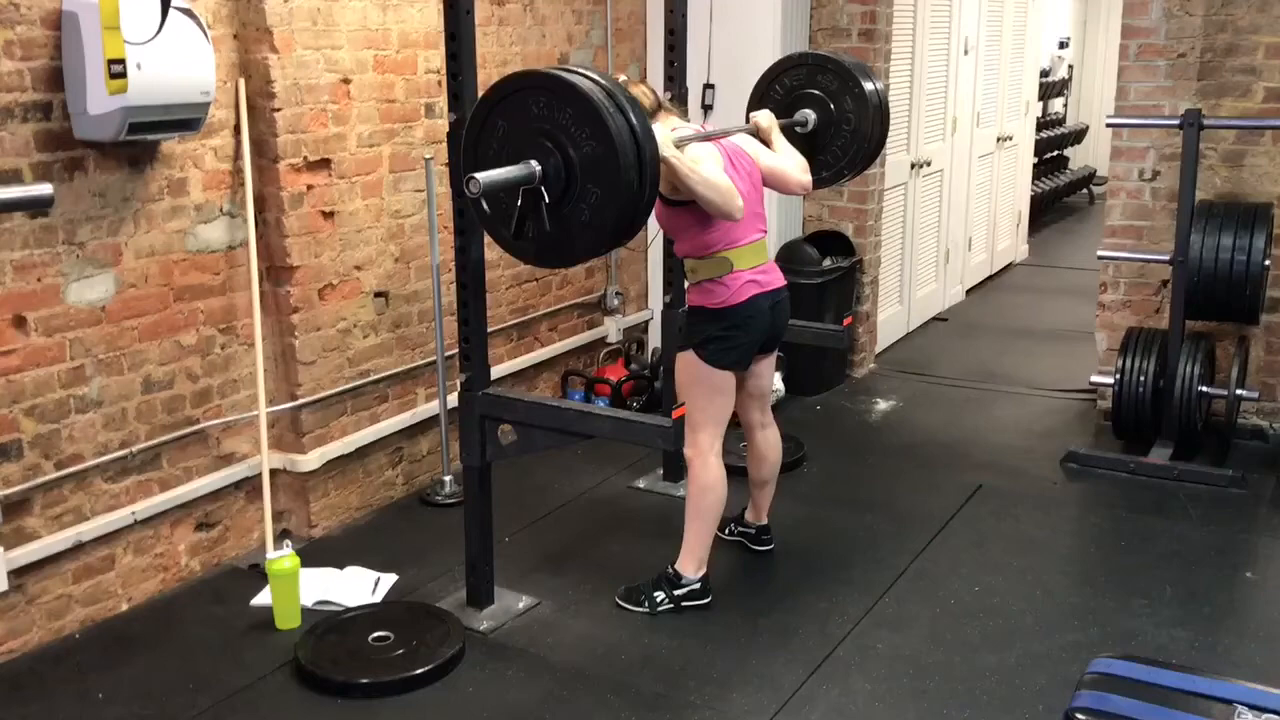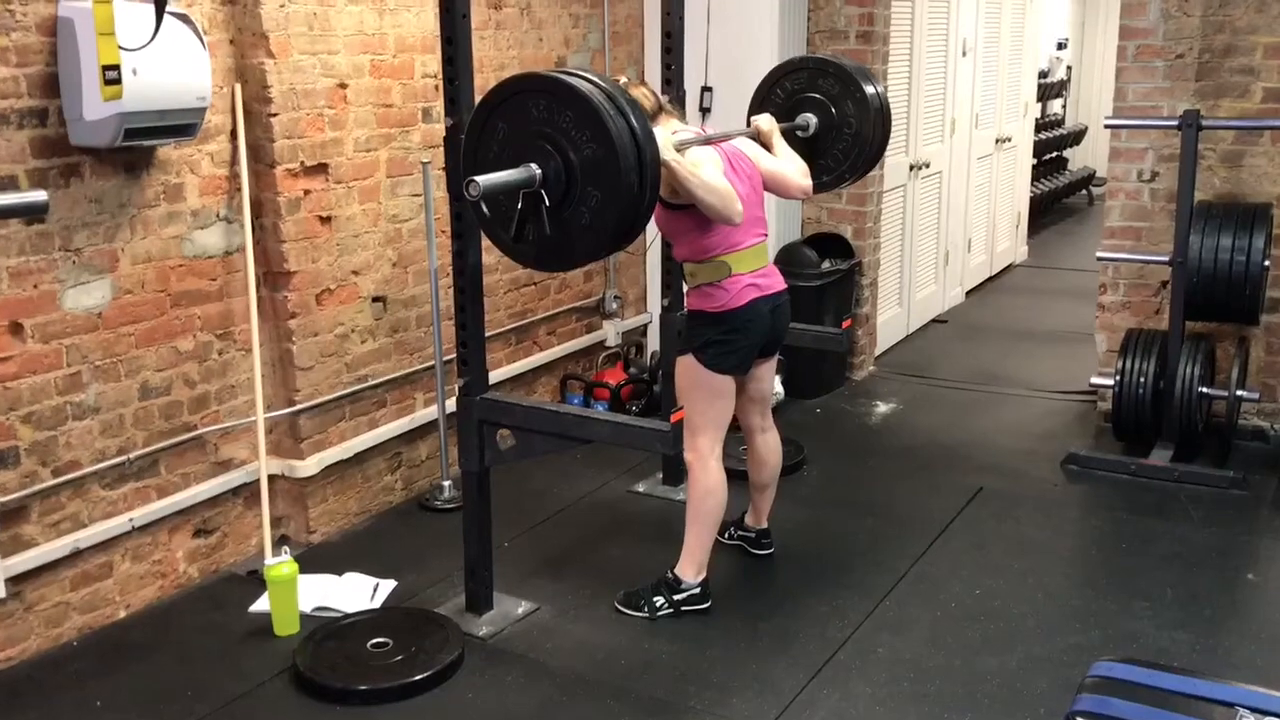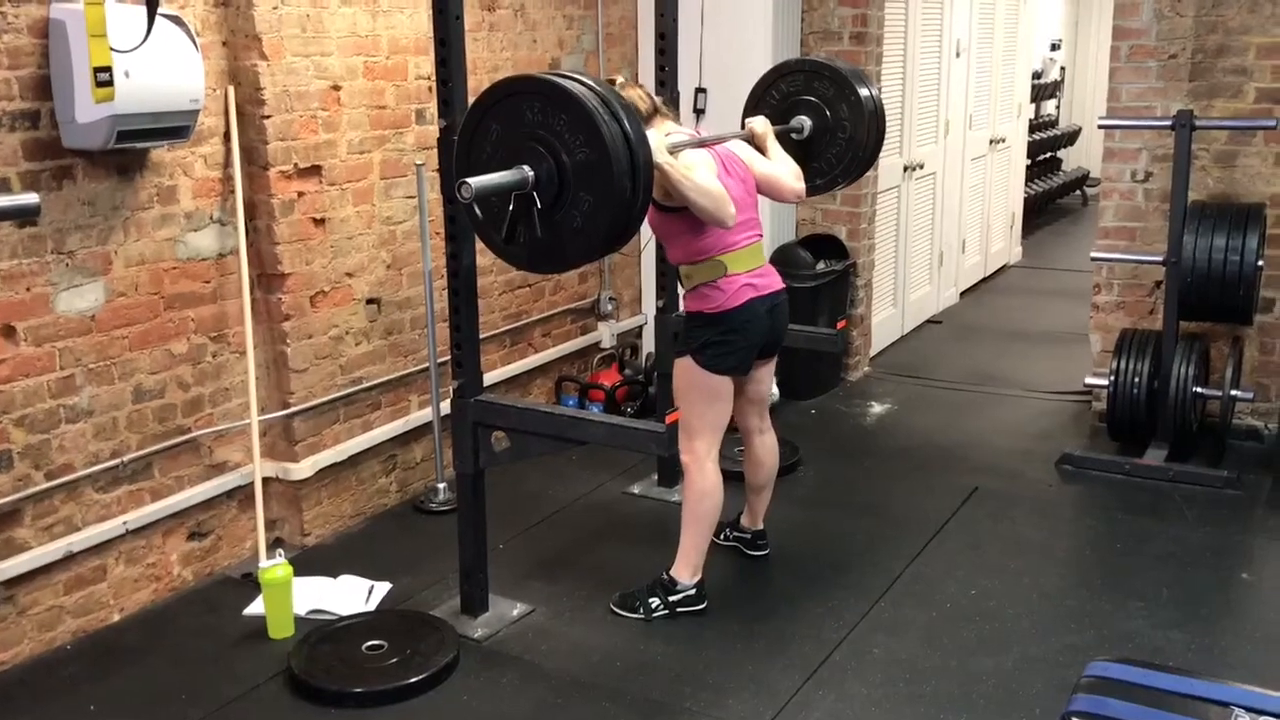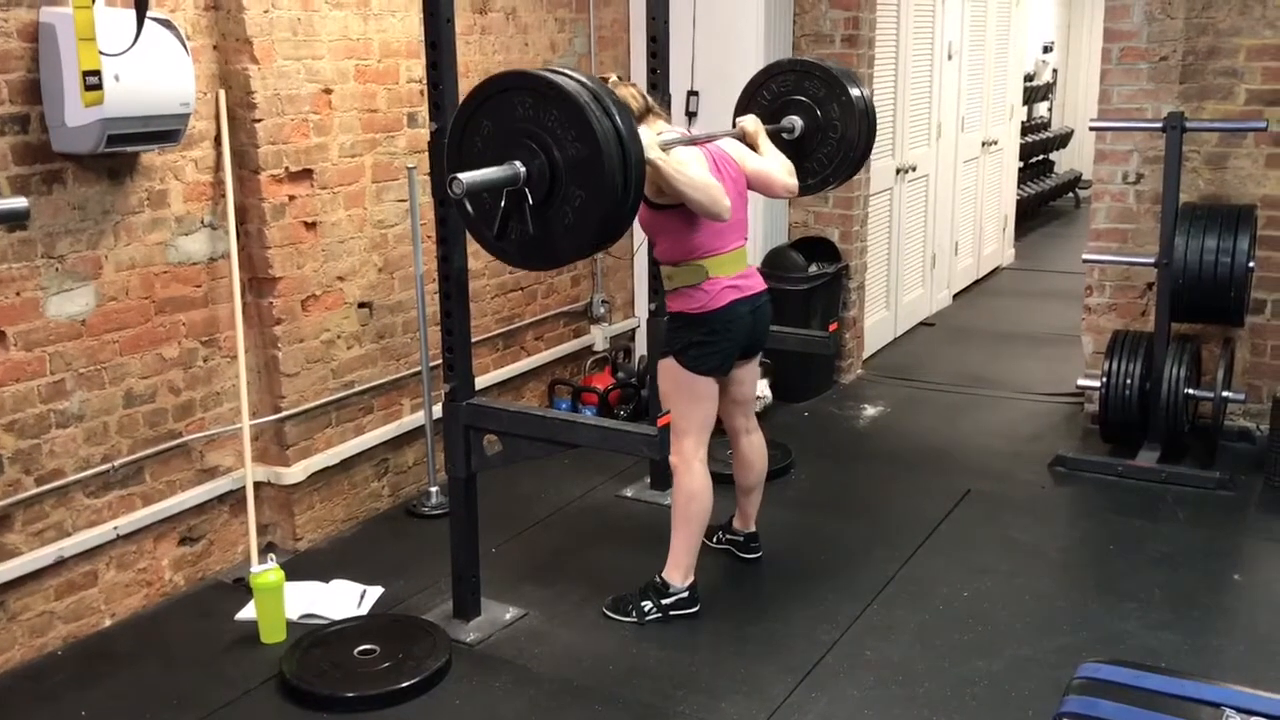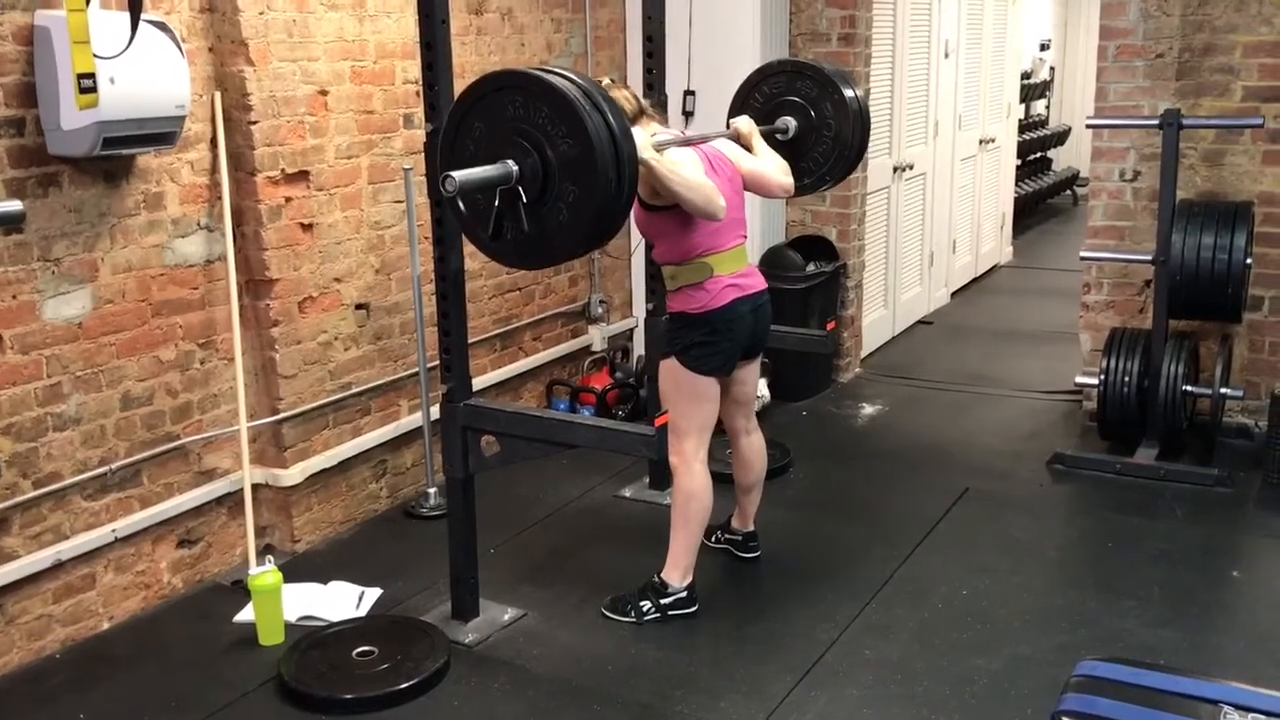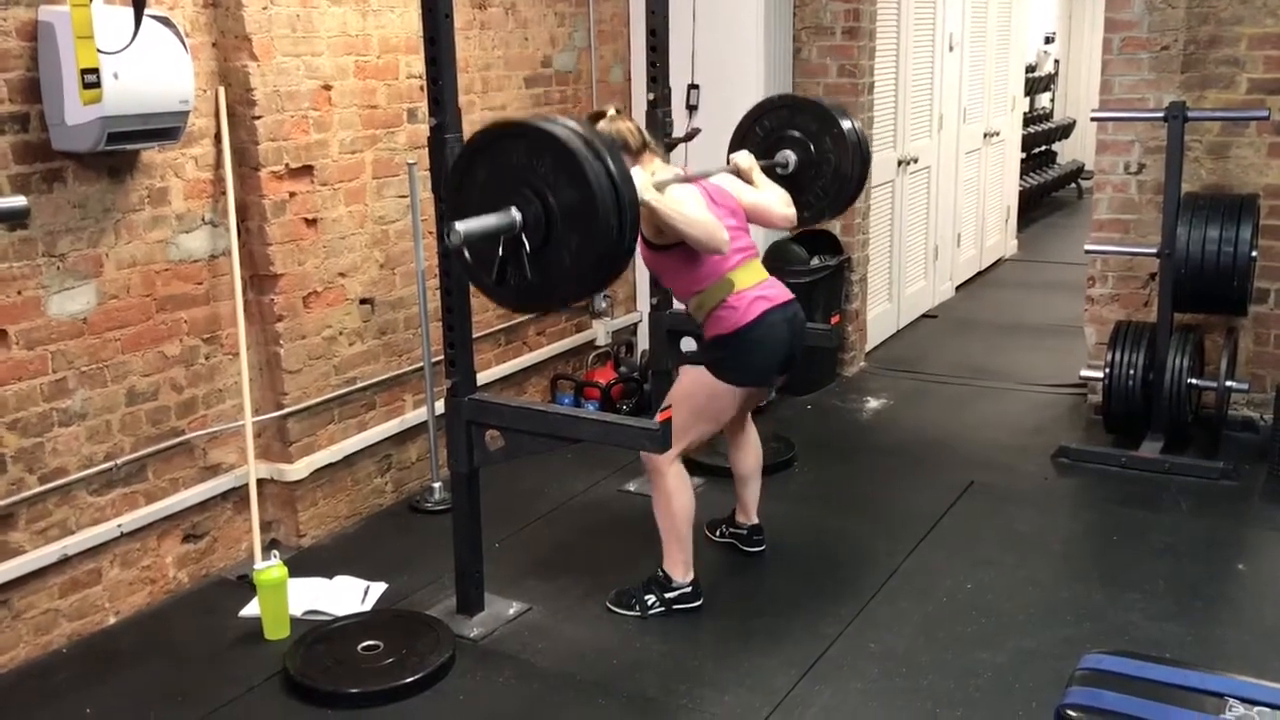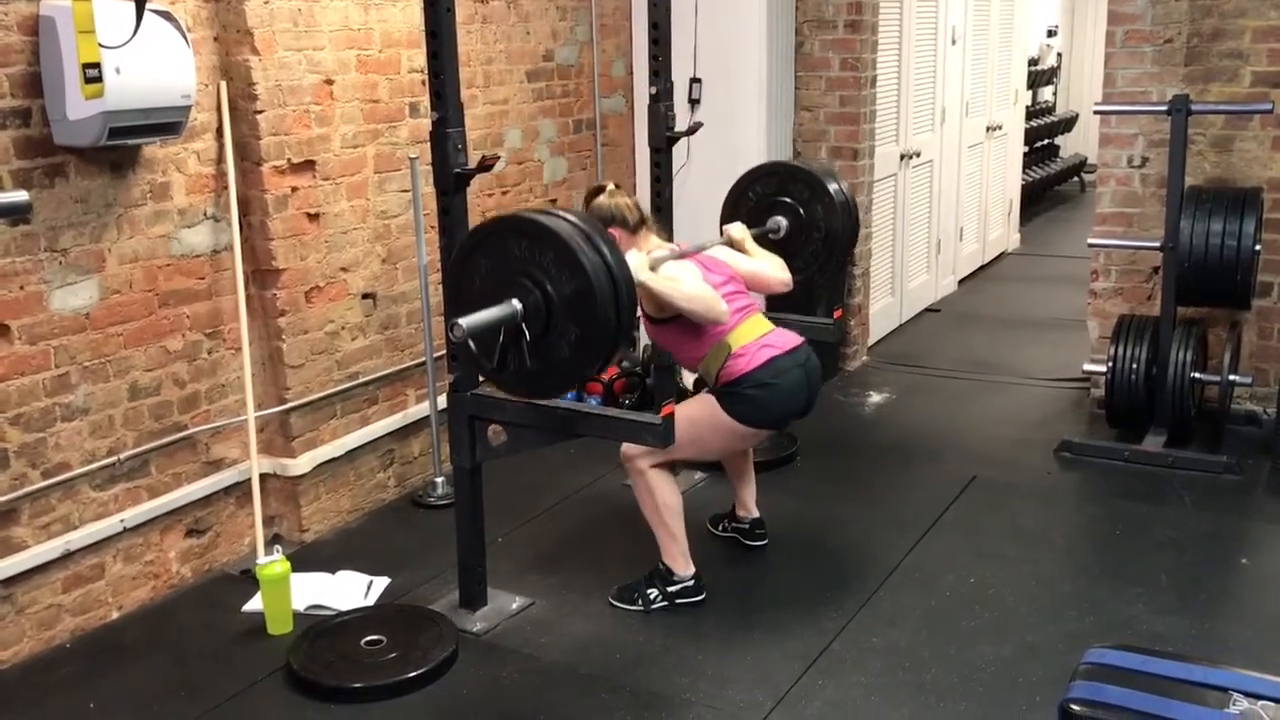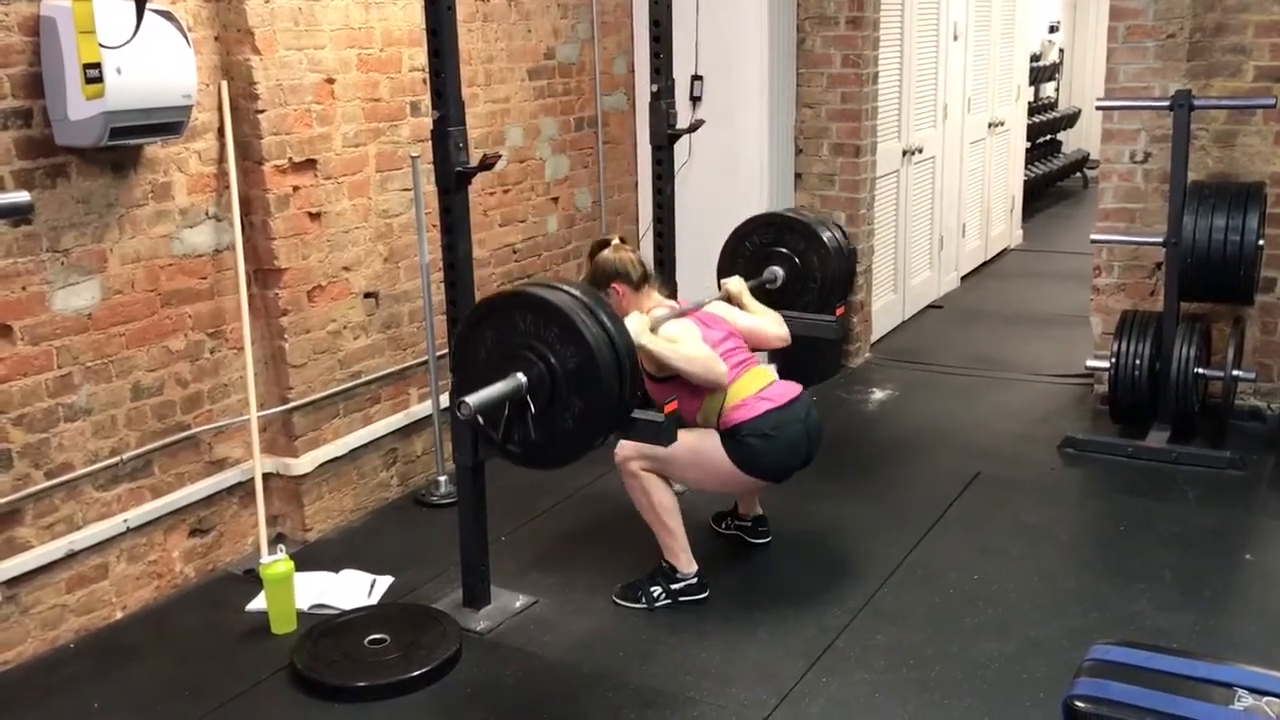
dt=0.5s
person 1, frame 1
left shoulder: (682, 155)
right shoulder: (735, 139)
left elbow: (730, 204)
right elbow: (801, 179)
left wrist: (668, 155)
right wrist: (772, 130)
left hip: (725, 309)
right hip: (771, 295)
left knee: (703, 444)
right knee: (757, 417)
left ankle: (689, 578)
right ankle: (756, 523)
person 1, frame 2
left shoulder: (681, 159)
right shoulder: (736, 144)
left elbow: (730, 209)
right elbow: (801, 184)
left wrist: (667, 158)
right wrist: (773, 136)
left hip: (724, 312)
right hip: (770, 299)
left knee: (702, 449)
right knee: (758, 422)
left ankle: (688, 583)
right ankle: (756, 527)
person 1, frame 3
left shoulder: (675, 161)
right shoulder: (728, 146)
left elbow: (722, 212)
right elbow: (795, 188)
left wrist: (659, 161)
right wrist: (767, 139)
left hip: (722, 315)
right hip: (770, 300)
left knee: (698, 452)
right knee: (755, 423)
left ankle: (683, 585)
right ankle: (751, 528)
person 1, frame 4
left shoulder: (663, 164)
right shoulder: (720, 144)
left elbow: (717, 205)
right elbow: (787, 183)
left wrist: (653, 157)
right wrist: (758, 136)
left hip: (704, 316)
right hip: (751, 302)
left knee: (687, 452)
right knee: (743, 424)
left ankle: (676, 587)
right ankle: (744, 530)
person 1, frame 5
left shoulder: (659, 162)
right shoulder: (715, 145)
left elbow: (712, 205)
right elbow: (783, 183)
left wrist: (647, 158)
right wrist: (753, 136)
left hip: (706, 315)
right hip: (752, 300)
left knee: (687, 452)
right knee: (742, 424)
left ankle: (674, 587)
right ankle: (743, 530)
person 1, frame 6
left shoulder: (663, 200)
right shoulder: (715, 180)
left elbow: (716, 240)
right elbow: (787, 214)
left wrist: (648, 199)
right wrist: (752, 171)
left hip: (744, 335)
right hip: (784, 318)
left knee: (661, 452)
right knee: (735, 417)
left ankle: (677, 583)
right ankle: (746, 524)
person 1, frame 7
left shoulder: (658, 272)
right shoulder: (707, 252)
left elbow: (715, 310)
right elbow: (782, 279)
left wrist: (643, 279)
right wrist: (745, 241)
left hip: (768, 387)
right hip: (801, 366)
left knee: (640, 453)
right knee: (722, 415)
left ankle: (679, 578)
right ankle: (747, 519)
person 1, frame 8
left shoulder: (658, 330)
right shoulder: (705, 308)
left elbow: (716, 374)
right elbow: (780, 335)
left wrist: (643, 341)
right wrist: (742, 296)
left hip: (770, 440)
right hip: (802, 418)
left knee: (633, 456)
left ankle: (682, 575)
right ankle: (750, 518)
